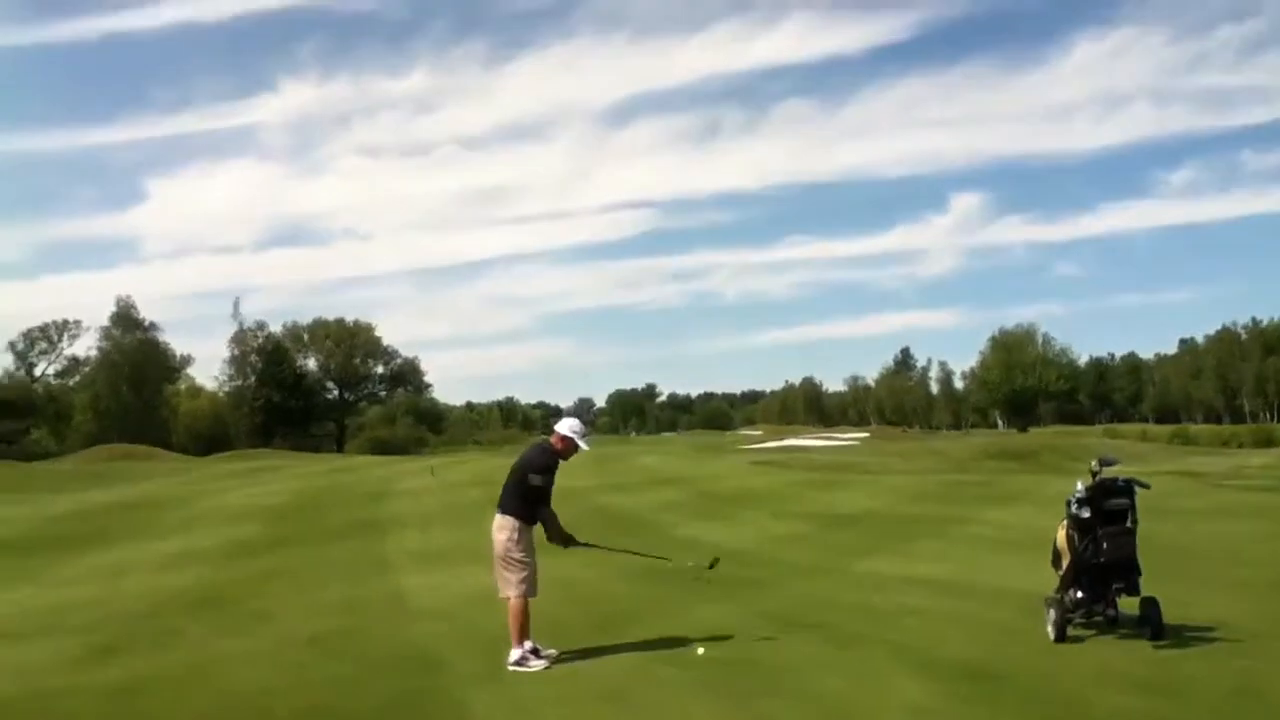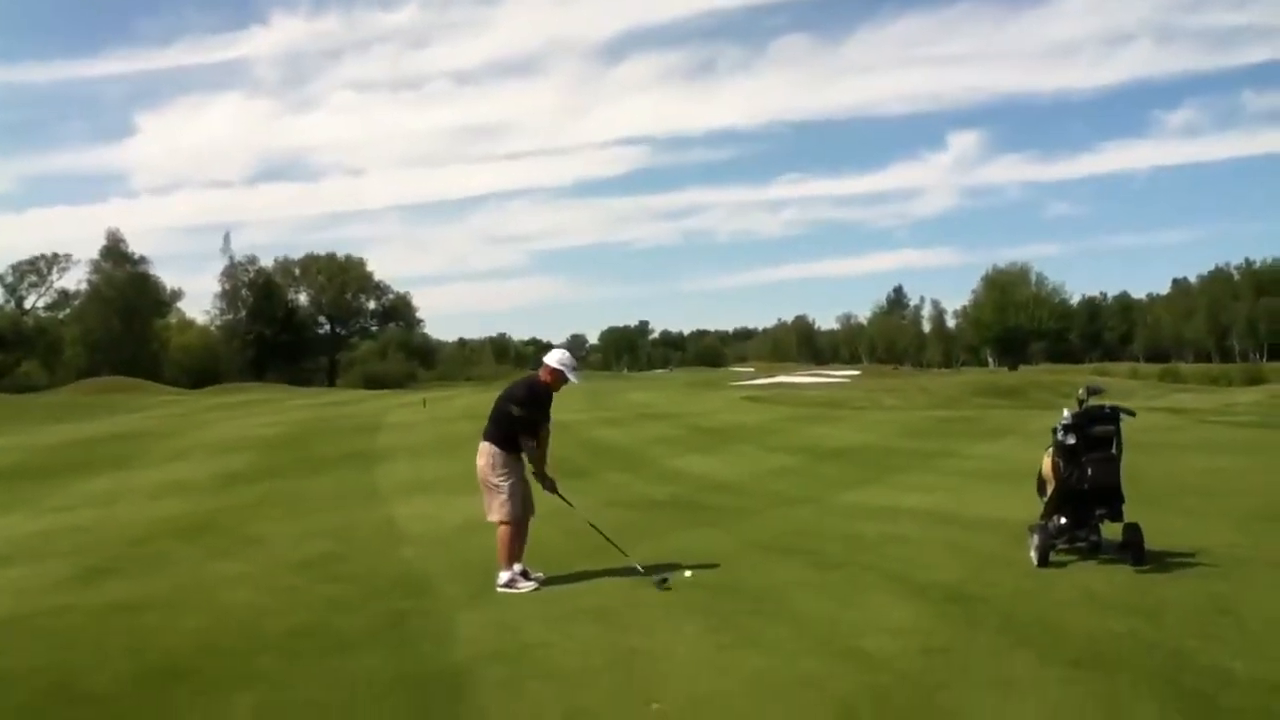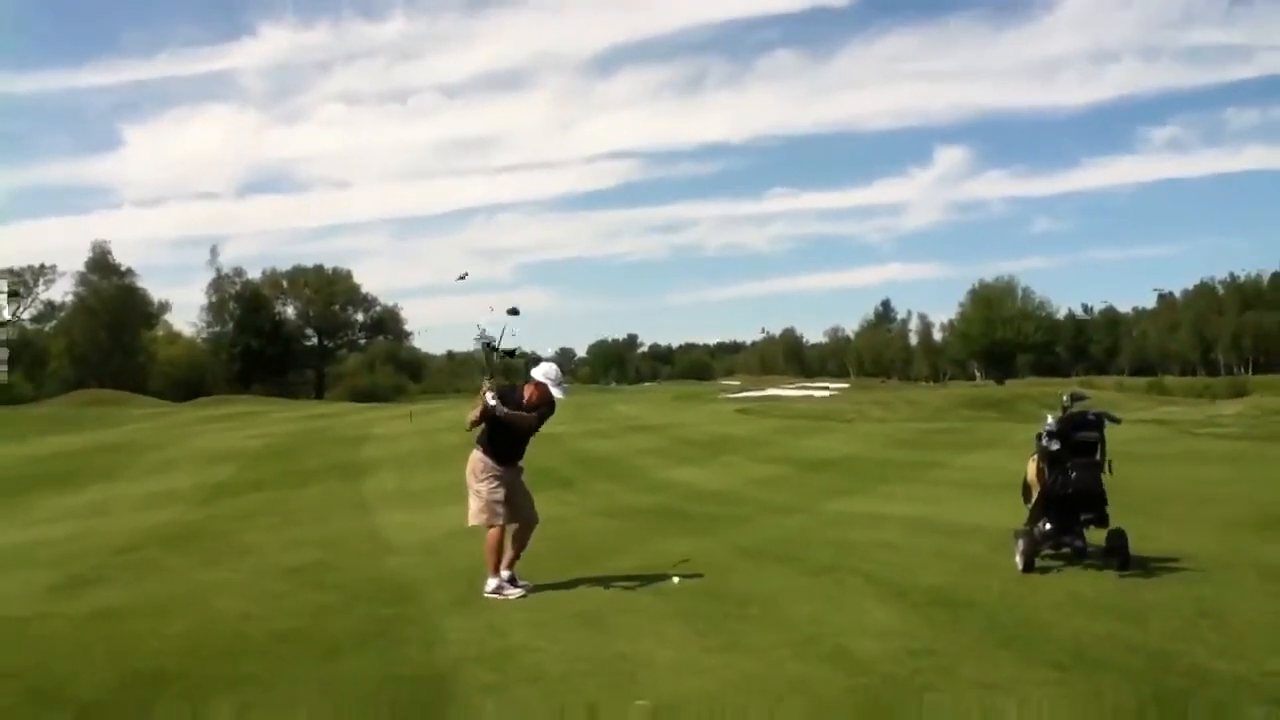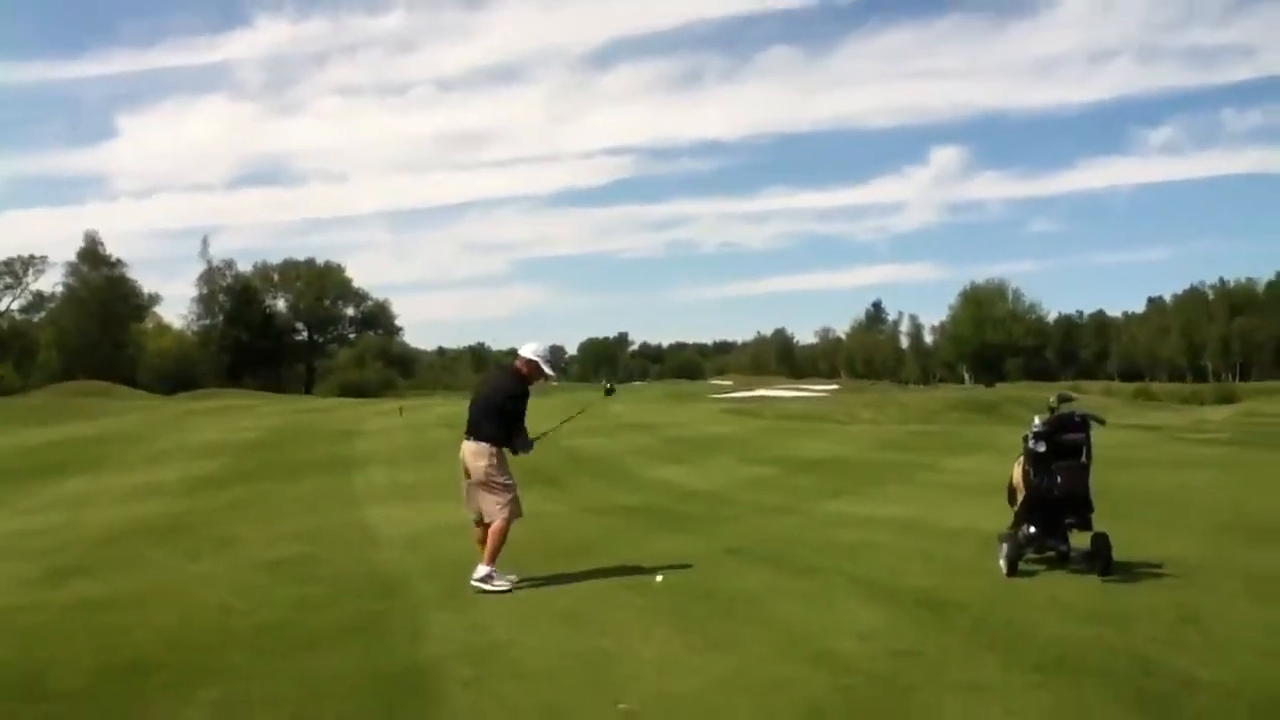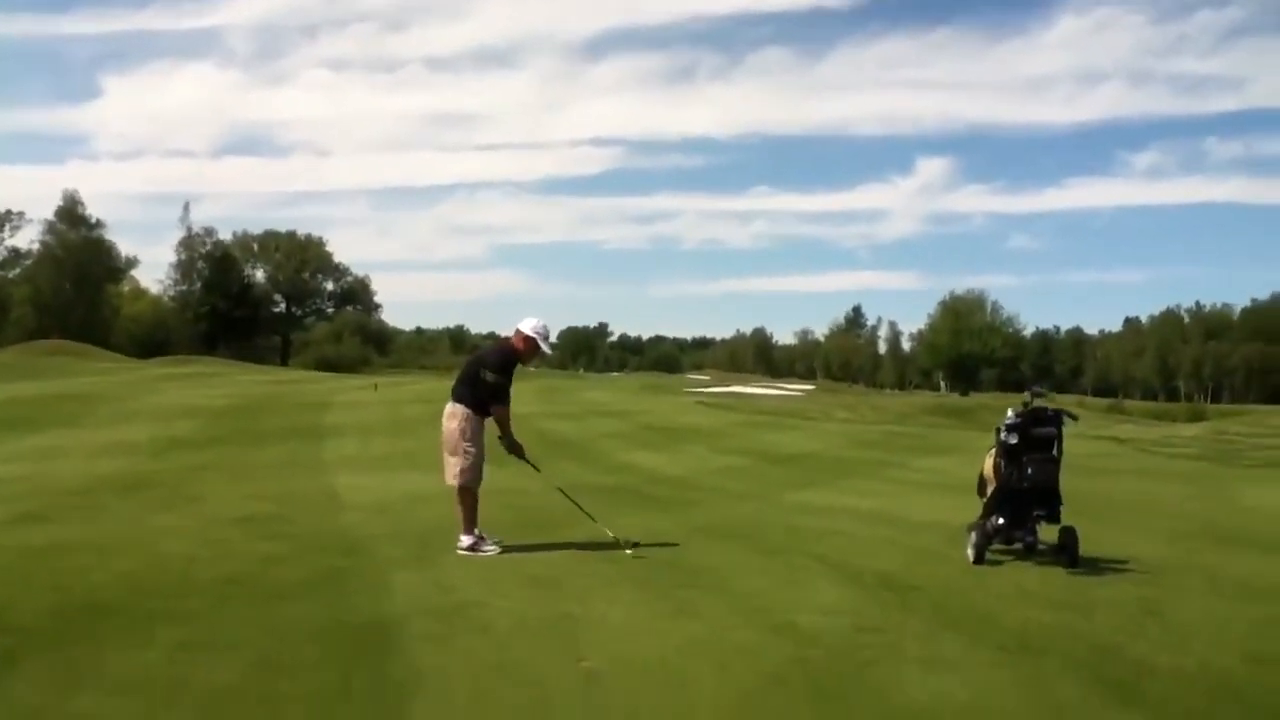
dt=1s
person 1, frame 1
left shoulder: (541, 454)
right shoulder: (543, 461)
right elbow: (542, 506)
left wrist: (555, 532)
right wrist: (559, 534)
left hip: (513, 524)
right hip: (513, 526)
left knee: (519, 590)
right knee: (519, 591)
left ankle: (526, 644)
right ankle: (517, 653)
person 1, frame 2
left shoulder: (543, 392)
right shoulder: (522, 393)
left elbow: (543, 430)
right elbow: (525, 439)
left wrist: (542, 467)
right wrist: (542, 474)
left hip: (510, 455)
right hip: (496, 455)
left knee: (523, 513)
right knee: (508, 515)
left ankle: (517, 567)
right ankle: (506, 576)
person 1, frame 3
left shoulder: (547, 406)
right shoulder: (502, 393)
left elbow: (528, 421)
right elbow: (471, 425)
left wrist: (504, 412)
right wrist: (484, 403)
left hip: (510, 466)
right hip: (485, 463)
left knee: (528, 520)
right knee: (497, 522)
left ankle: (507, 573)
right ankle: (493, 582)
person 1, frame 4
left shoulder: (494, 376)
right shoulder: (516, 387)
right elbow: (517, 431)
left wrist: (516, 442)
right wrist: (524, 444)
left hip: (470, 447)
right hip: (487, 451)
left knee: (484, 515)
right knee: (504, 512)
left ankle: (487, 568)
right ankle: (484, 570)
person 1, frame 5
left shoulder: (506, 356)
right shoulder: (497, 357)
left elbow: (501, 401)
right elbow: (495, 403)
left wrist: (507, 436)
right wrist: (509, 438)
left hip: (471, 415)
right hip: (463, 415)
left knee: (472, 478)
right knee: (467, 479)
left ankle: (472, 532)
right ankle: (467, 539)
